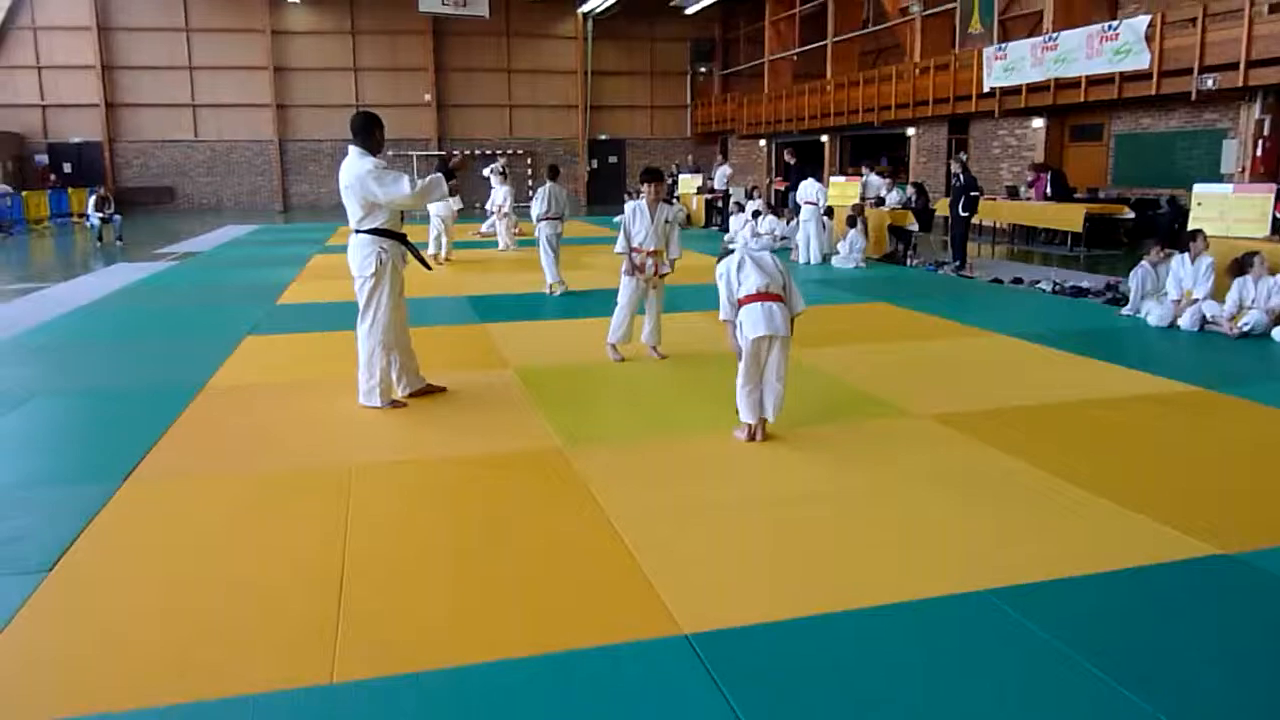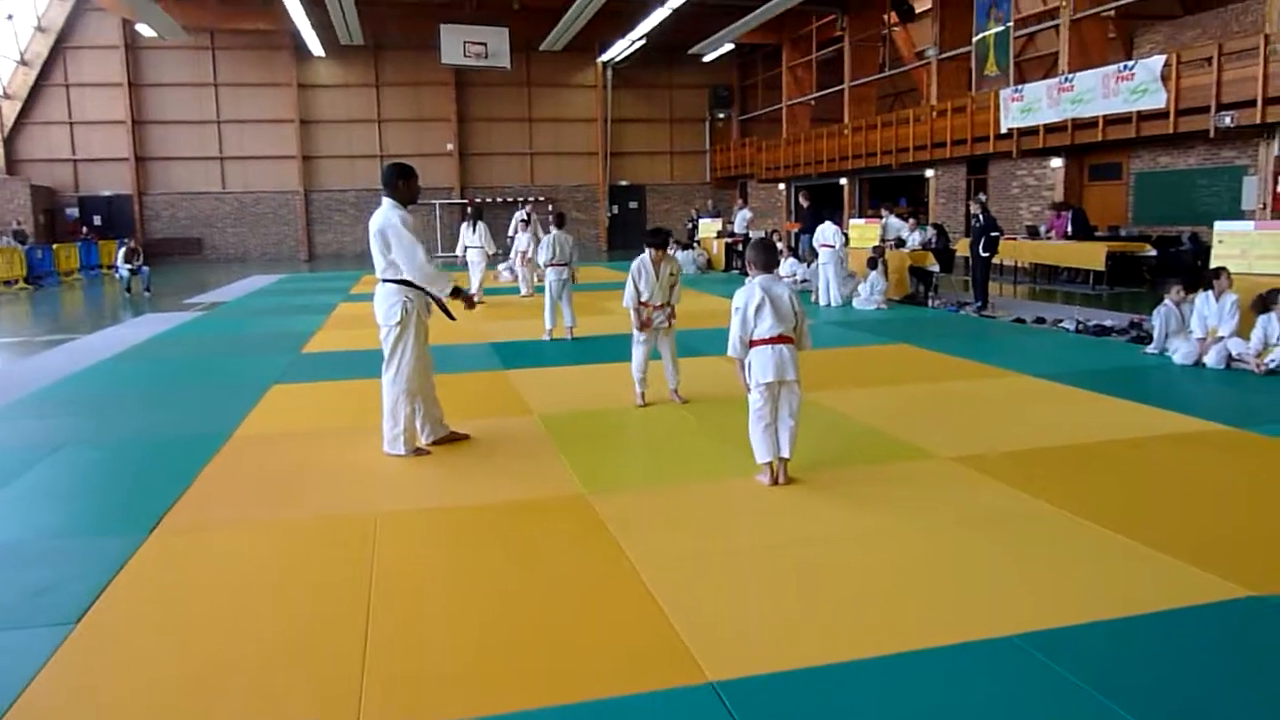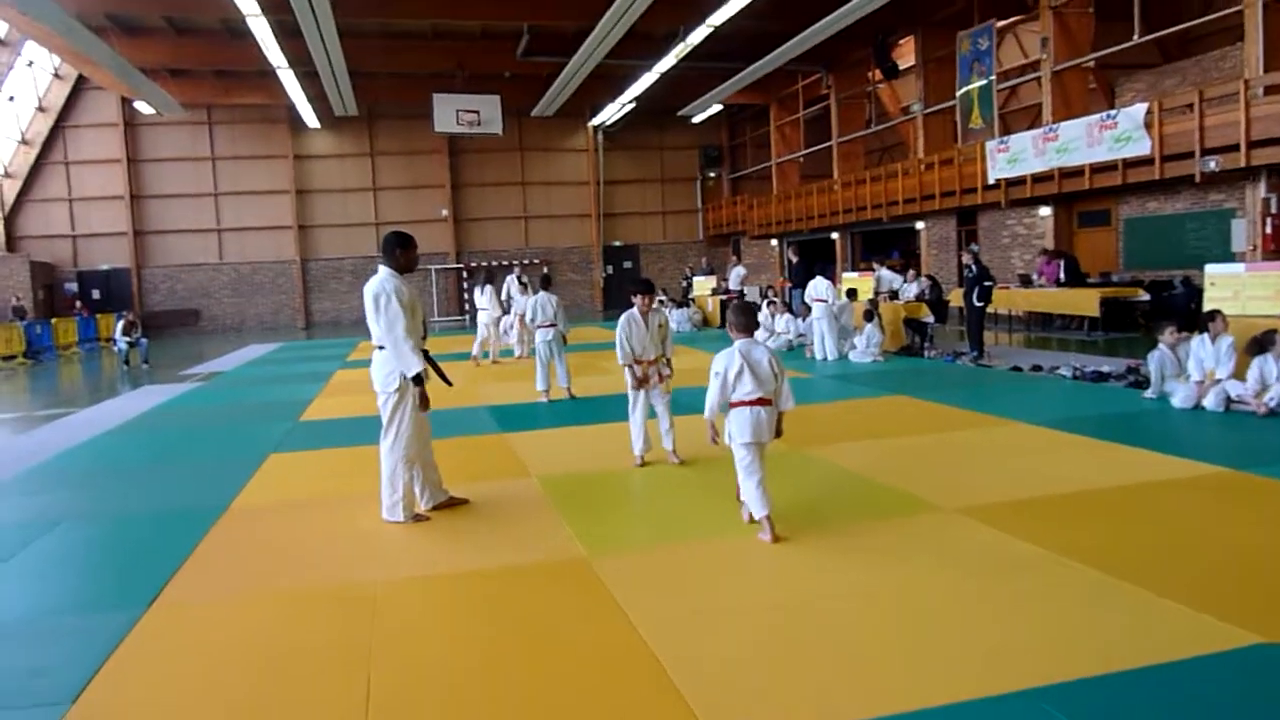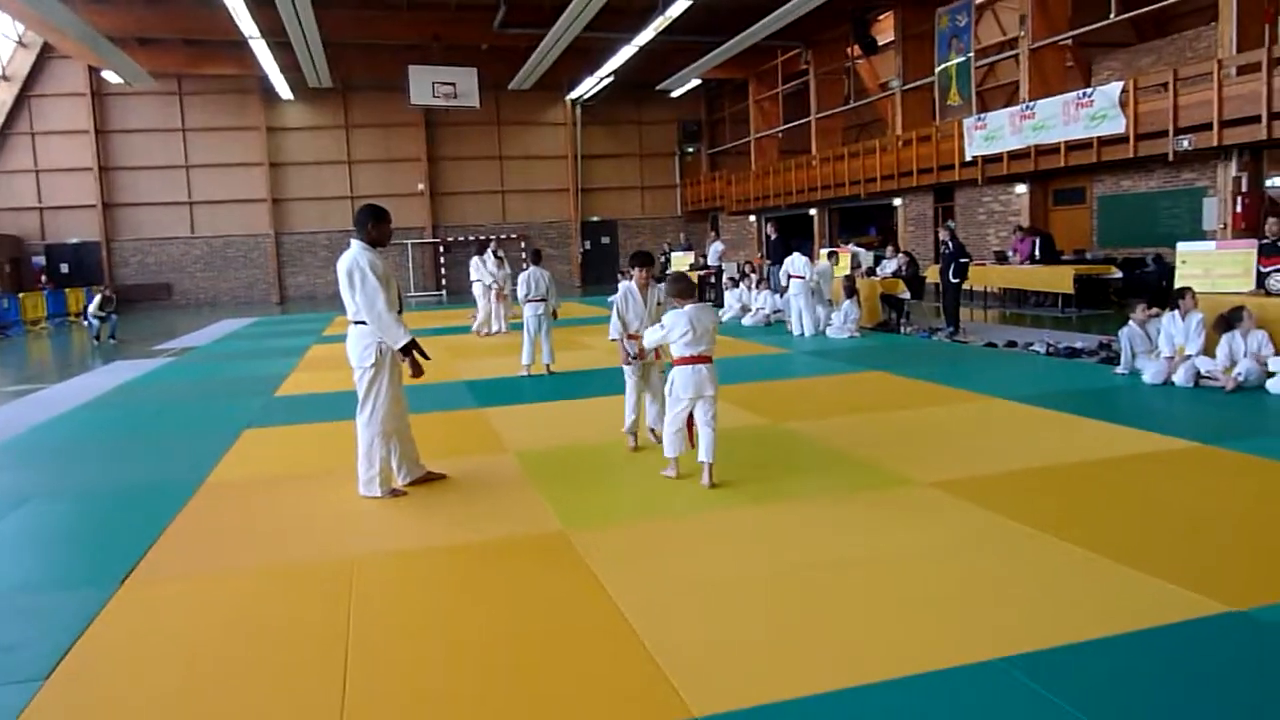
dt=0.5s
person 1, frame 1
left shoulder: (357, 164)
right shoulder: (366, 170)
left elbow: (396, 194)
right elbow: (410, 193)
left wrist: (440, 186)
right wrist: (447, 174)
left hip: (378, 249)
right hip: (375, 252)
left knee: (394, 321)
right knee: (377, 324)
left ankle: (410, 383)
right ankle: (374, 394)
person 1, frame 2
left shoulder: (390, 215)
right shoulder: (394, 219)
right elbow: (418, 266)
left wrist: (441, 292)
right wrist: (456, 291)
left hip: (405, 299)
right hip: (401, 301)
left knee: (419, 369)
right knee: (401, 372)
left ankle: (434, 430)
right ankle: (398, 442)
person 1, frame 3
left shoulder: (387, 283)
right shoulder: (388, 286)
right elbow: (399, 338)
left wrist: (417, 376)
right wrist: (417, 382)
left hip: (400, 366)
right hip: (397, 369)
left knee: (417, 436)
right knee: (400, 440)
left ankle: (434, 496)
right ankle: (397, 509)
person 1, frame 4
left shoulder: (360, 257)
right shoulder: (362, 260)
right elbow: (379, 311)
left wrist: (401, 345)
right wrist: (408, 352)
left hip: (378, 341)
right hip: (374, 344)
left knee: (395, 411)
right knee: (376, 414)
left ankle: (410, 471)
right ankle: (374, 484)
person 2, frame 1
left shoulder: (726, 265)
right shoulder: (769, 257)
left elbow: (728, 302)
right elbow: (792, 295)
left wrist: (732, 336)
right wrist: (790, 327)
left hip: (752, 315)
right hip: (779, 313)
left knee: (747, 375)
right knee: (774, 375)
left ankle: (747, 426)
right ankle: (761, 426)
person 2, frame 2
left shoulder: (744, 294)
right shoulder: (788, 291)
left elbow: (739, 335)
right elbow: (800, 331)
left wrist: (740, 369)
left hip: (760, 357)
right hip: (787, 356)
left knee: (761, 416)
right knee: (788, 414)
left ankle: (767, 470)
right ankle: (782, 468)
person 2, frame 3
left shoulder: (724, 358)
right shoulder: (768, 354)
left elbow: (715, 394)
right elbow: (783, 392)
left wrist: (710, 425)
right wrist: (779, 422)
left hip: (740, 417)
right hip: (766, 414)
left knee: (750, 473)
right knee: (754, 469)
left ankle: (768, 528)
right ankle: (748, 507)
person 2, frame 4
left shoulder: (674, 318)
right shoulder: (711, 313)
left elbow: (651, 339)
left wrist: (645, 336)
left hip: (683, 373)
right hip: (706, 371)
left knee: (674, 422)
right knee: (706, 424)
left ankle: (673, 466)
right ankle: (707, 472)
person 3, frame 1
left shoulder: (668, 211)
right shoulder: (633, 209)
left elbow: (672, 239)
right elbow: (624, 236)
left wrist: (671, 264)
right wrist: (627, 261)
left hip: (656, 263)
right hip: (636, 261)
left knee: (654, 308)
right knee: (626, 305)
left ankle: (652, 345)
right ankle: (611, 343)
person 3, frame 2
left shoulder: (672, 264)
right shoulder: (638, 264)
left elbow: (675, 287)
right elbow: (631, 292)
left wrist: (671, 309)
right wrist: (636, 317)
left hip: (663, 313)
right hip: (643, 313)
left knee: (669, 353)
right knee: (641, 355)
left ankle: (673, 389)
right ankle: (640, 391)
person 3, frame 3
left shoulder: (660, 317)
right shoulder: (626, 319)
left elbow: (666, 341)
right elbow: (622, 349)
left wrist: (669, 365)
right wrist: (632, 375)
left hip: (657, 369)
right hip: (637, 371)
left knee: (664, 410)
right knee: (638, 414)
left ankle: (670, 449)
right ankle: (639, 452)
person 3, frame 4
left shoulder: (657, 291)
right shoulder: (625, 292)
left elbow: (662, 319)
right elbow: (616, 322)
right wrist: (622, 349)
left hip: (653, 346)
right hip: (632, 346)
left knee: (656, 389)
right knee: (633, 388)
left ankle: (653, 427)
right ankle: (631, 431)
